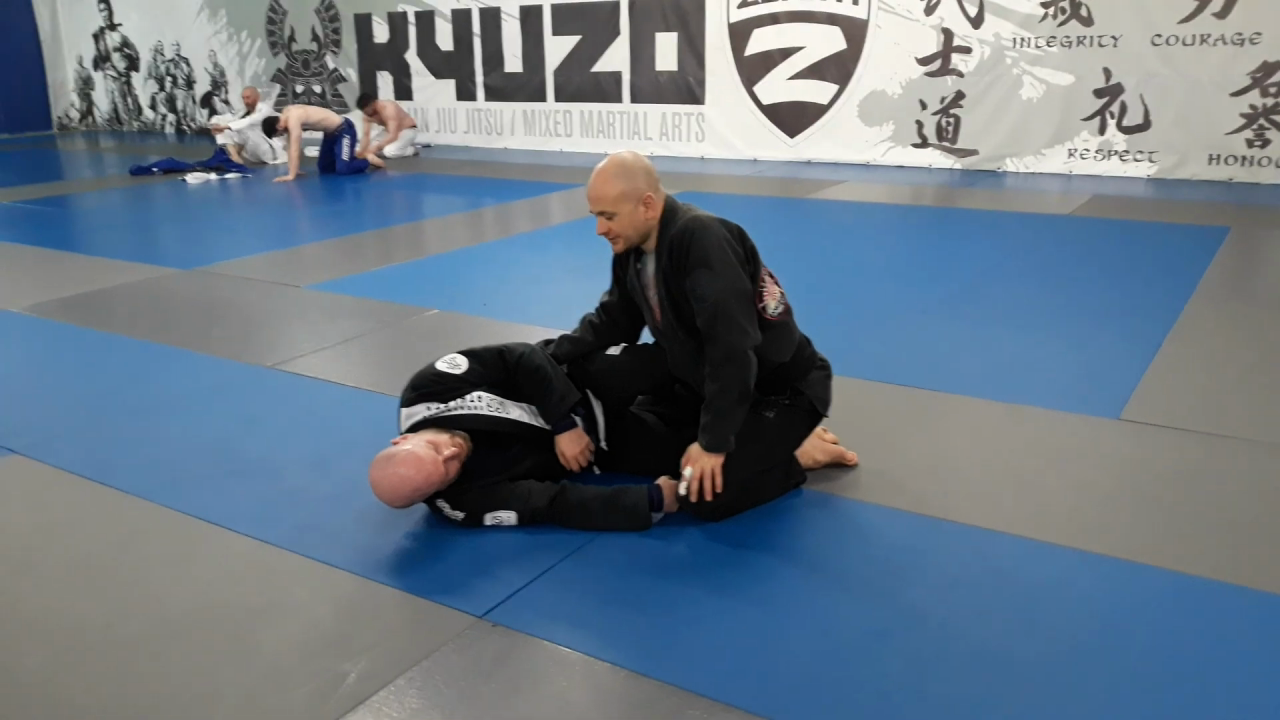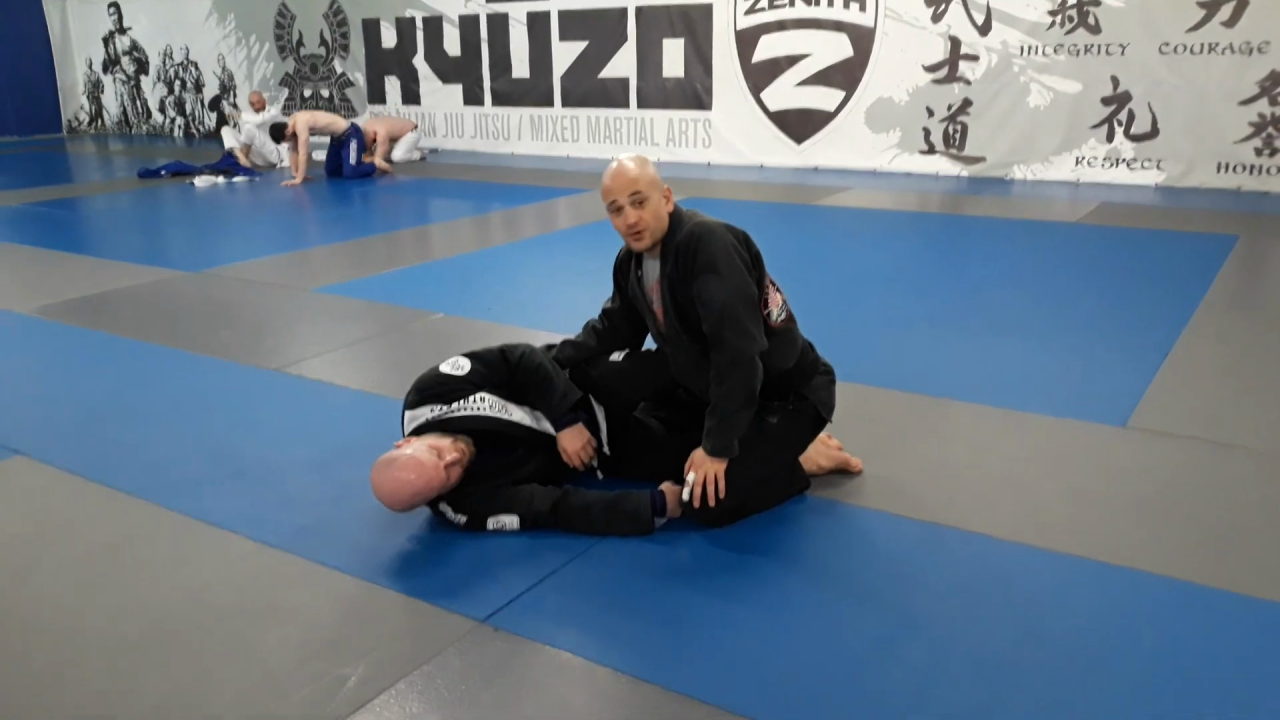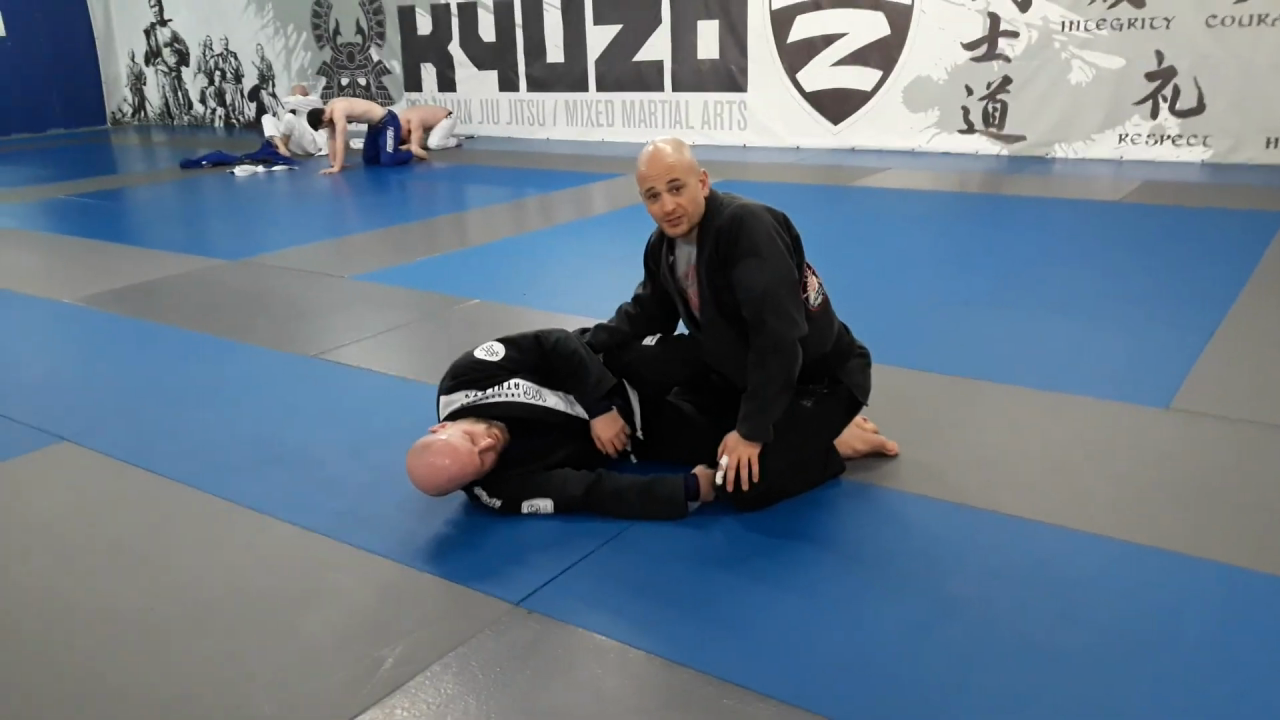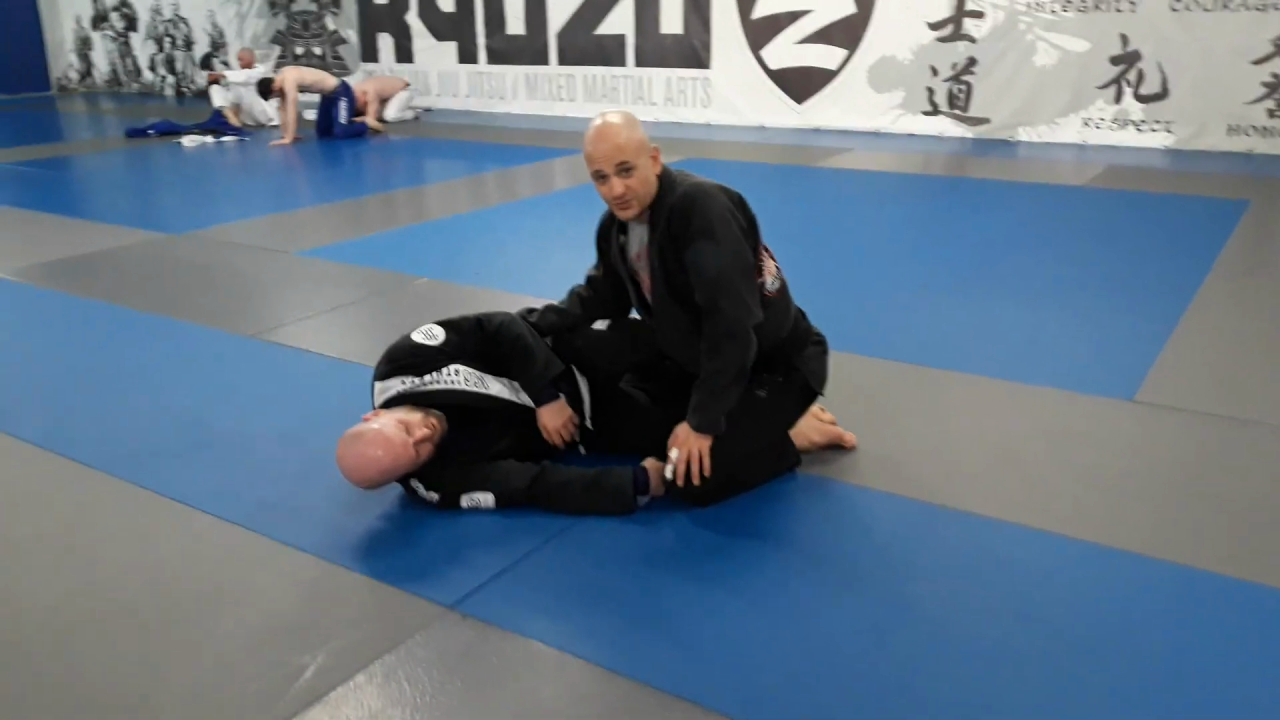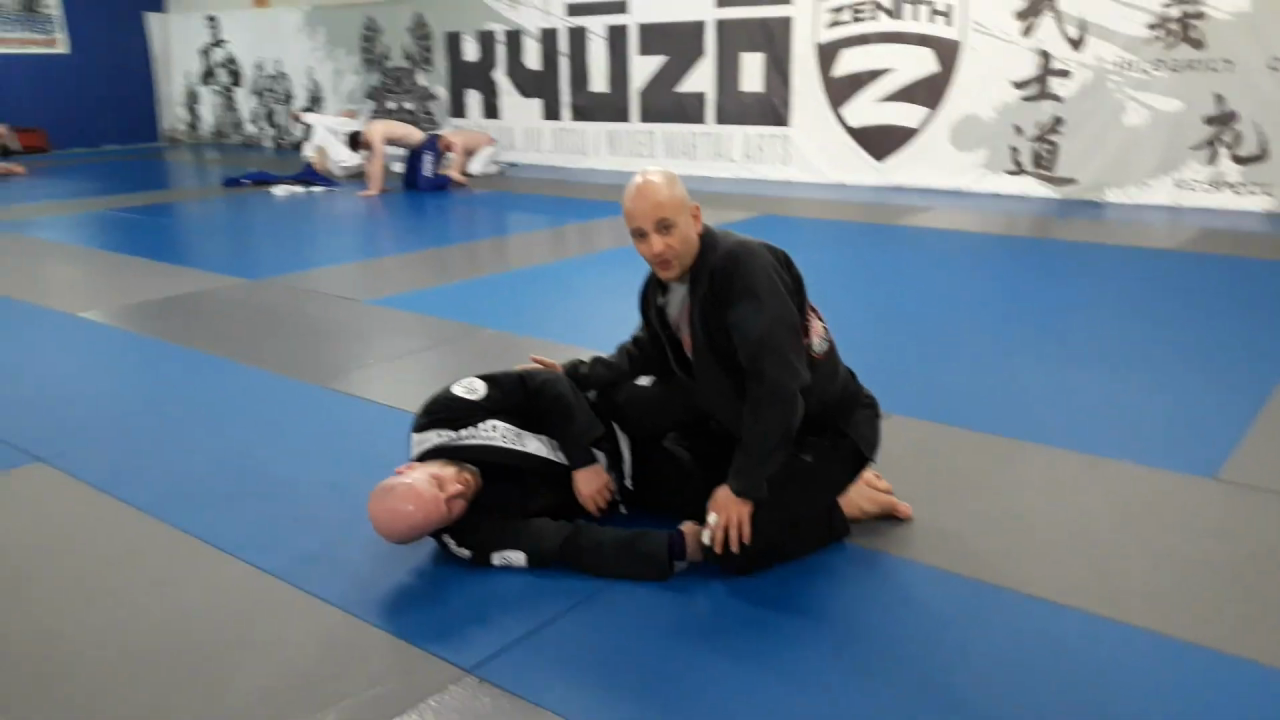
dt=0.7s
person 1, frame 1
left shoulder: (429, 388)
right shoulder: (466, 503)
left elbow: (519, 359)
right elbow: (557, 505)
left wrist: (563, 422)
right wrist: (659, 501)
left hip: (581, 383)
right hip: (601, 441)
person 1, frame 2
left shoulder: (430, 391)
right shoulder: (469, 508)
left elbow: (519, 360)
right elbow: (561, 510)
left wrist: (565, 419)
right wrist: (661, 505)
left hip: (586, 387)
right hip: (602, 447)
person 1, frame 3
left shoulder: (467, 375)
right shoulder: (506, 491)
left elbow: (555, 344)
right elbow: (596, 493)
left wrist: (601, 406)
right wrist: (693, 488)
person 1, frame 4
left shoulder: (403, 360)
right shoulder: (442, 483)
left elbow: (498, 328)
right elbow: (542, 487)
left wrist: (547, 395)
right wrist: (643, 481)
person 1, frame 5
left shoulder: (444, 414)
right shoulder: (478, 539)
left elbow: (542, 386)
right elbow: (576, 547)
left wrist: (583, 459)
right wrist: (681, 546)
person 2, frame 1
left shoulder: (703, 241)
right shoulder: (631, 250)
left elbow: (732, 348)
right elbow: (612, 321)
left wrist: (713, 441)
right wrist: (549, 355)
left hip: (779, 387)
left knee: (706, 499)
left ankle: (801, 452)
person 2, frame 2
left shoulder: (709, 246)
right shoulder: (632, 258)
left elbow: (738, 354)
right elbow: (615, 328)
left wrist: (717, 446)
right wrist: (553, 361)
left hip: (783, 392)
right hip: (704, 381)
left knee: (712, 504)
left ankle: (804, 456)
person 2, frame 3
left shoulder: (748, 228)
right shoulder: (663, 243)
left elbow: (778, 338)
right elbow: (646, 313)
left wrist: (752, 430)
right wrist: (584, 345)
left hip: (817, 374)
right hip: (737, 363)
left knee: (746, 488)
left ankle: (837, 439)
person 2, frame 4
left shoulder: (703, 209)
right shoulder: (617, 223)
left elbow: (733, 325)
right elbow: (601, 297)
left wrist: (703, 421)
right wrist: (530, 324)
left hip: (773, 361)
right hip: (693, 351)
left knee: (698, 481)
left ankle: (794, 431)
person 2, frame 5
left shoulder: (746, 267)
right shoulder: (661, 284)
left elbow: (777, 387)
right elbow: (649, 355)
left wrist: (744, 485)
right wrist: (575, 374)
left hip: (824, 427)
right hip: (743, 417)
left knee: (736, 547)
left ankle: (845, 501)
